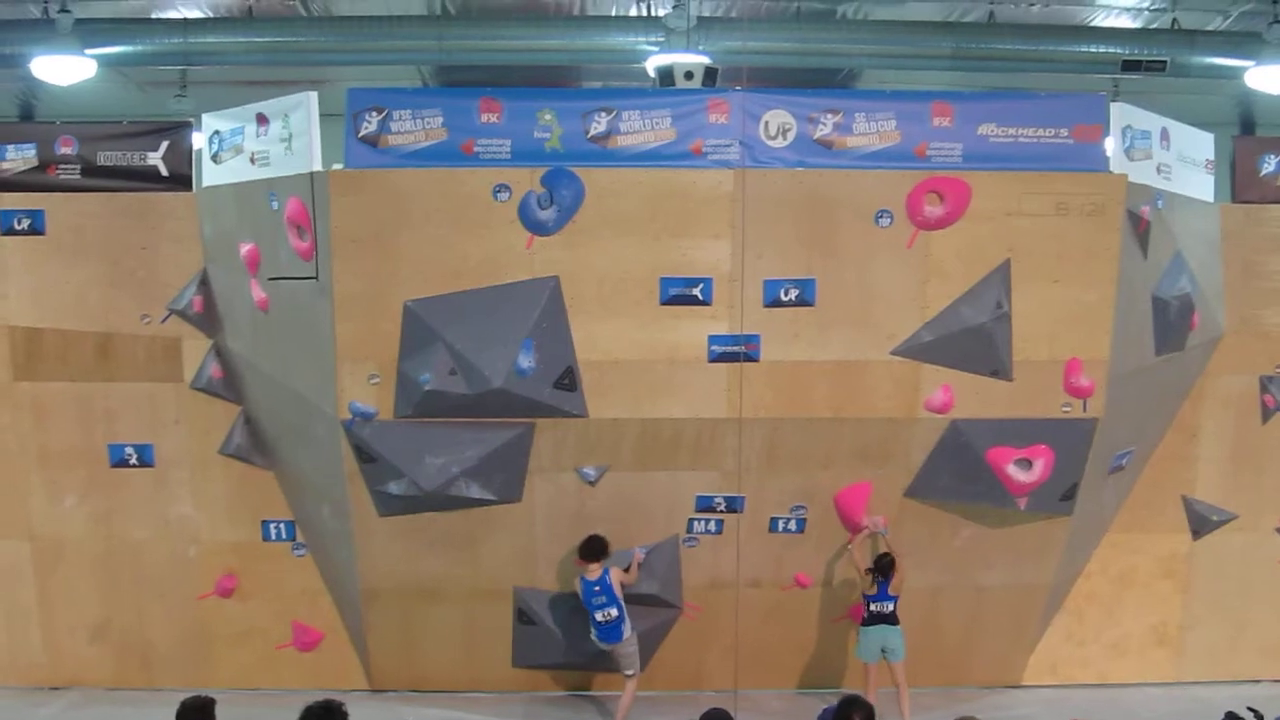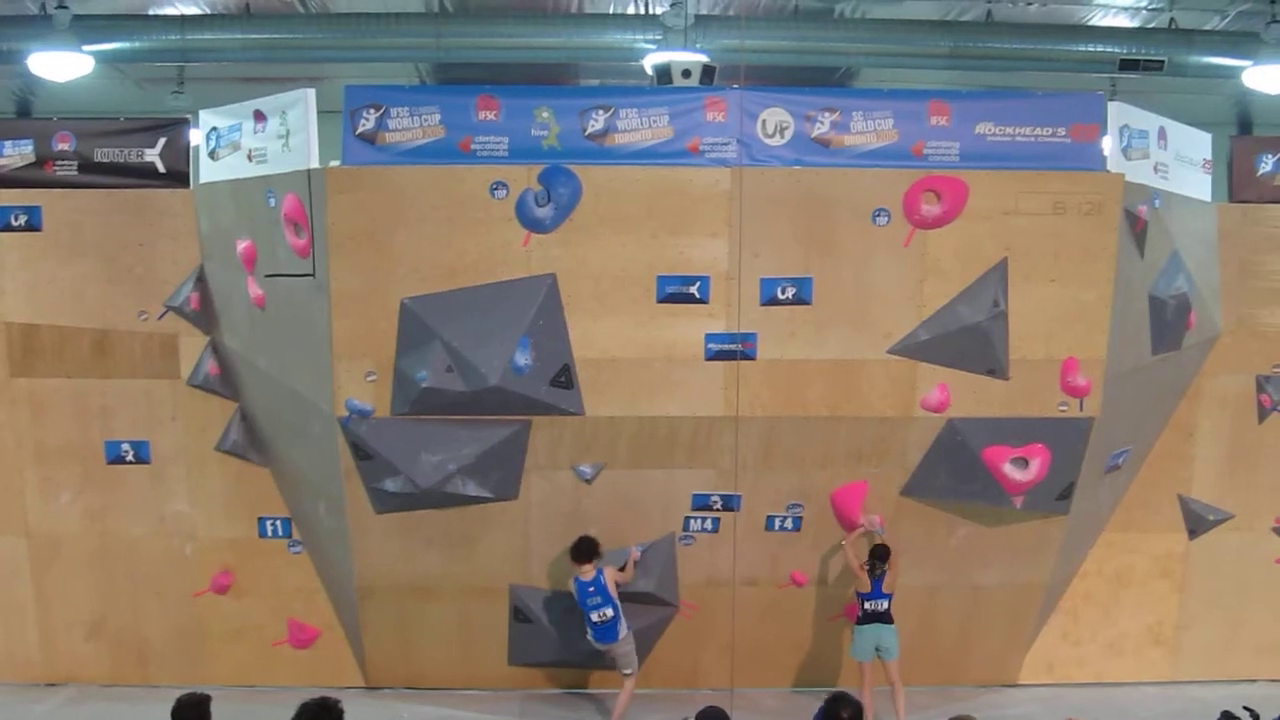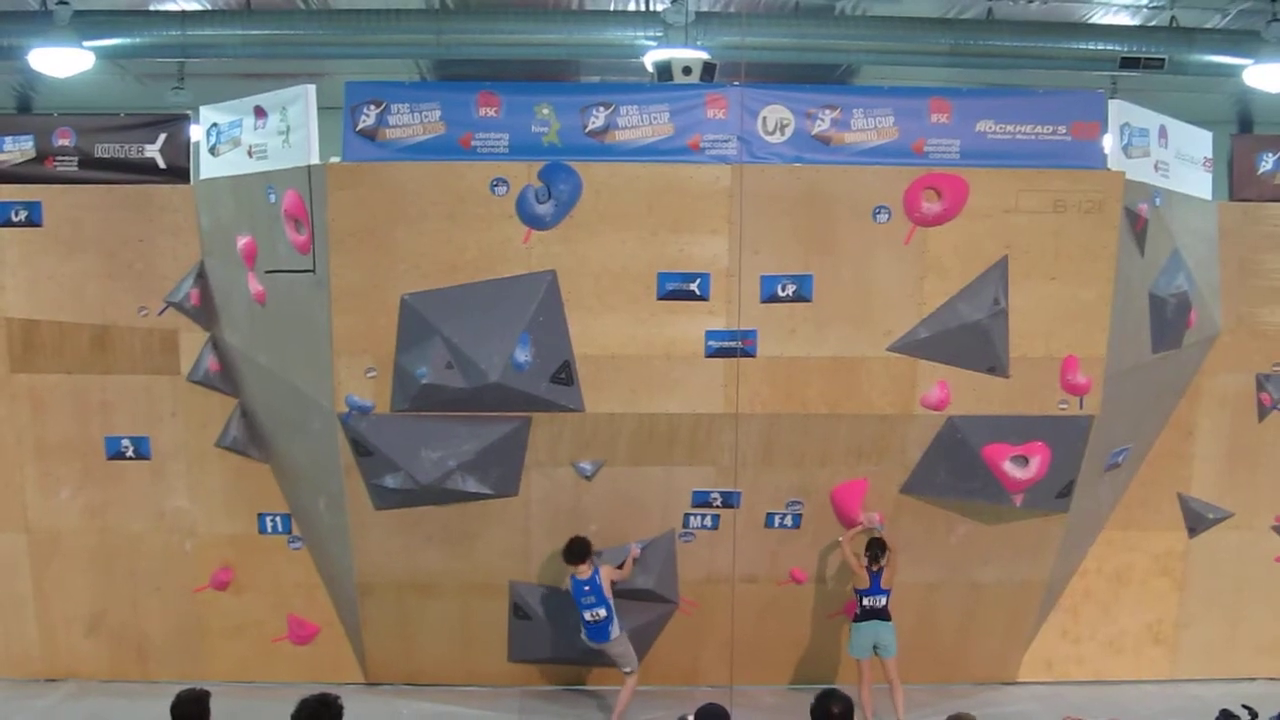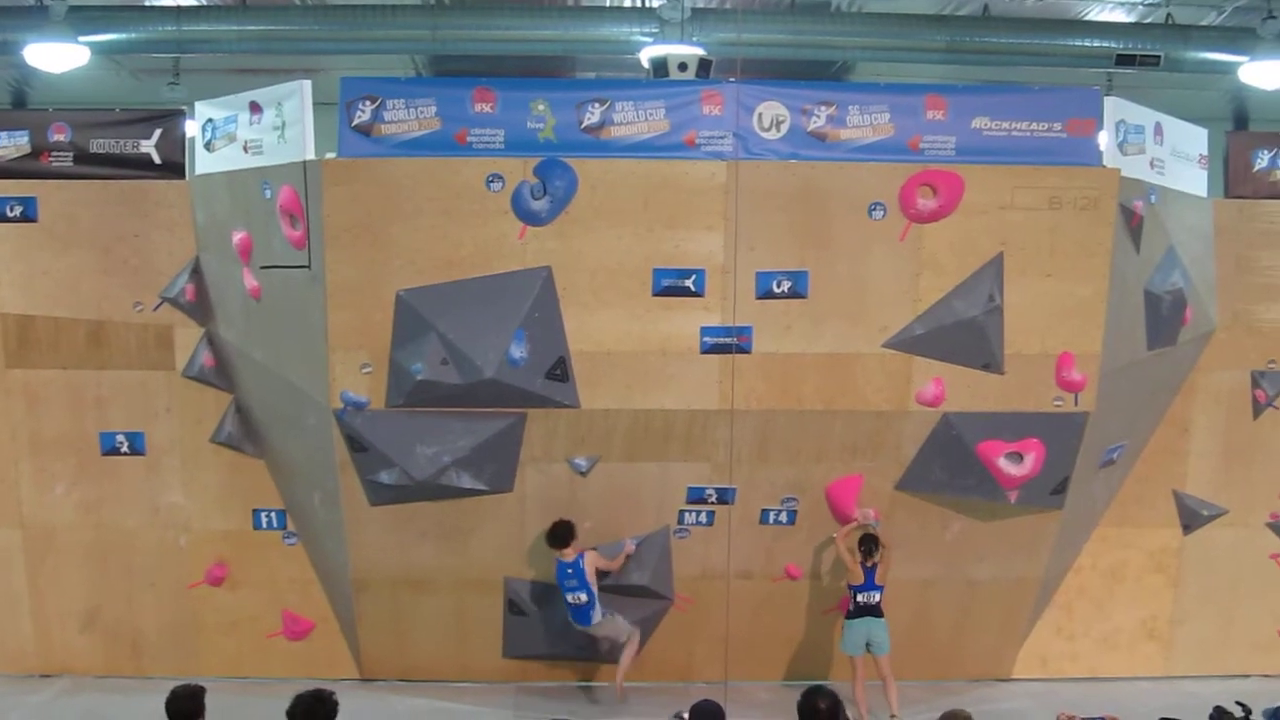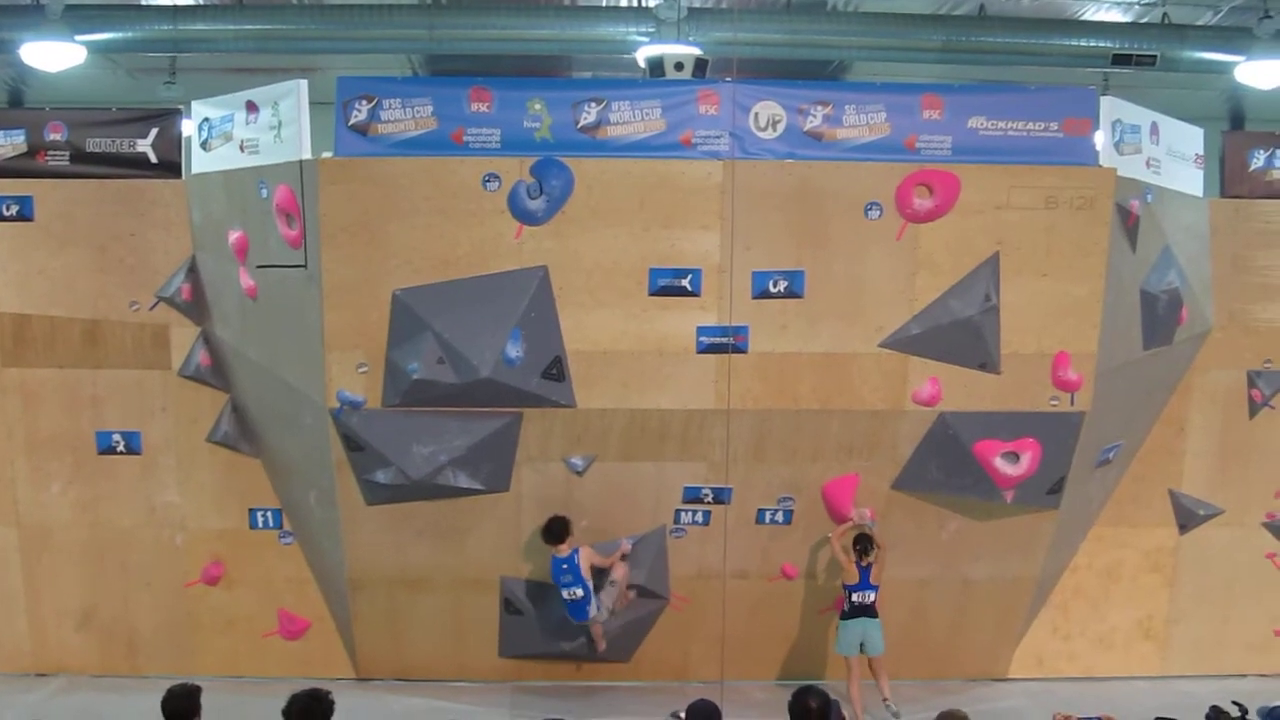
dt=0.2s
person 1, frame 1
left shoulder: (867, 579)
right shoulder: (897, 581)
left elbow: (854, 547)
right elbow: (895, 556)
left wrist: (869, 531)
right wrist: (883, 535)
left hip: (870, 632)
right hip: (892, 632)
left knee: (871, 683)
right knee: (900, 682)
person 1, frame 2
left shoulder: (861, 576)
right shoulder: (891, 577)
left elbow: (847, 545)
right elbow: (892, 556)
left wrist: (864, 529)
right wrist: (879, 534)
left hip: (864, 631)
right hip: (887, 630)
left knee: (866, 682)
right knee: (895, 681)
person 1, frame 3
left shoulder: (860, 572)
right shoulder: (889, 573)
left elbow: (844, 541)
right elbow: (891, 551)
left wrist: (863, 527)
right wrist: (877, 532)
left hip: (862, 629)
right hip: (885, 628)
left knee: (865, 680)
right knee: (893, 679)
person 1, frame 4
left shoulder: (854, 568)
right shoulder: (882, 569)
left elbow: (839, 538)
right elbow: (885, 547)
left wrist: (858, 523)
right wrist: (871, 527)
left hip: (855, 625)
right hip: (877, 624)
left knee: (858, 676)
right knee: (886, 675)
person 1, frame 5
left shoulder: (848, 568)
right shoulder: (876, 569)
left elbow: (834, 538)
right elbow: (881, 547)
left wrist: (853, 523)
right wrist: (867, 527)
left hip: (849, 625)
right hip: (872, 624)
left knee: (853, 674)
right knee: (878, 670)
right ankle: (887, 700)
person 2, frame 1
left shoulder: (579, 583)
right shoulder: (613, 573)
right elbow: (631, 579)
right wrist: (635, 561)
left hip: (600, 640)
right hip: (623, 638)
right knee: (631, 681)
person 2, frame 2
left shoulder: (573, 584)
right shoulder: (607, 573)
right elbow: (627, 578)
right wrist: (631, 559)
left hip: (596, 640)
right hip: (620, 638)
right knee: (629, 680)
person 2, frame 3
left shoulder: (571, 581)
right shoulder: (603, 572)
right elbow: (624, 575)
right wrist: (631, 556)
left hip: (590, 639)
right hip: (613, 637)
right knee: (631, 677)
person 2, frame 4
left shoulder: (558, 564)
right shoulder: (589, 557)
right elbow: (613, 566)
right wrist: (626, 551)
left hip: (578, 622)
right hip: (596, 621)
right knee: (634, 636)
right ankle: (618, 683)
person 2, frame 5
left shoulder: (553, 561)
right shoulder: (583, 553)
right elbow: (607, 564)
right wrist: (621, 551)
left hip: (574, 617)
right hip: (595, 614)
right knee: (621, 566)
left ankle: (600, 644)
right ankle: (619, 603)
